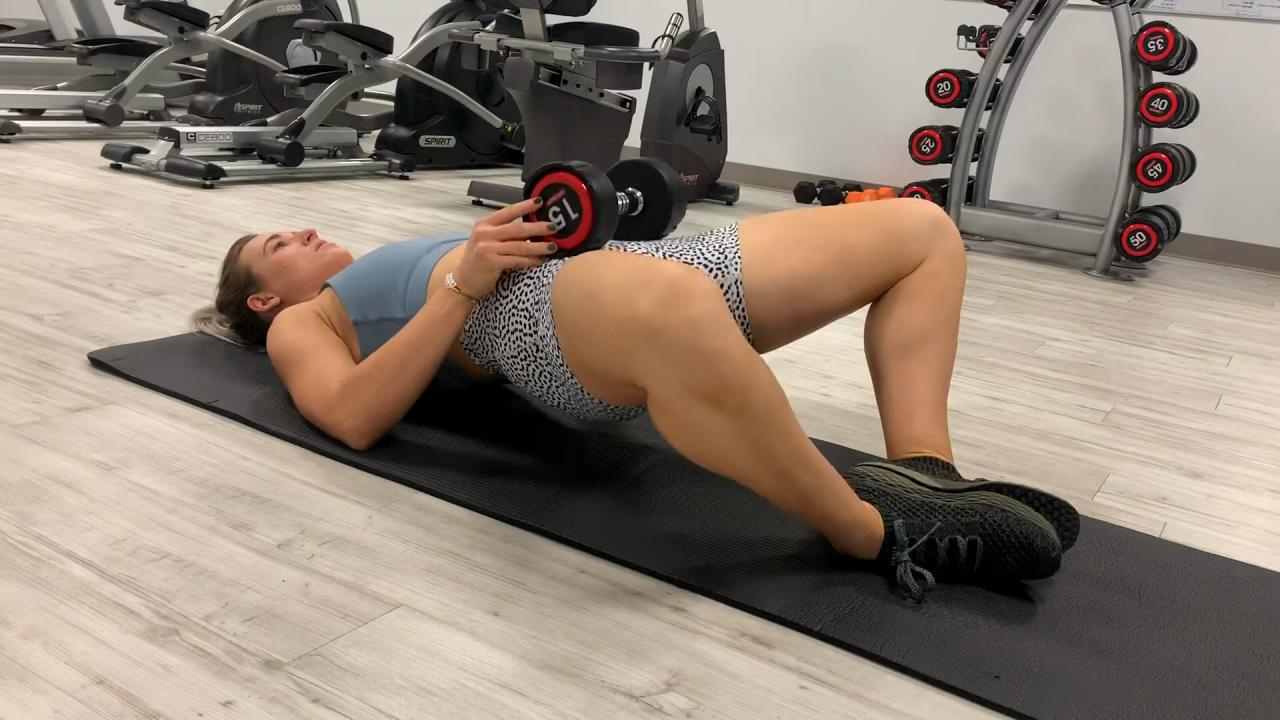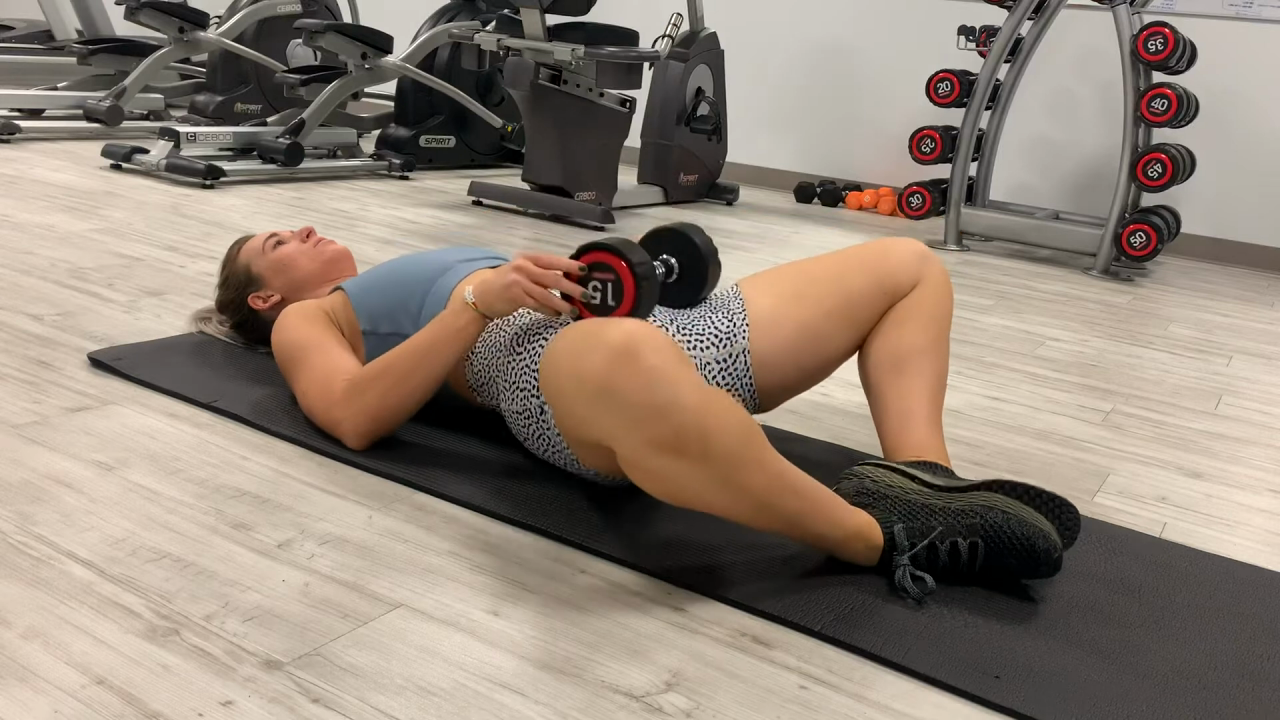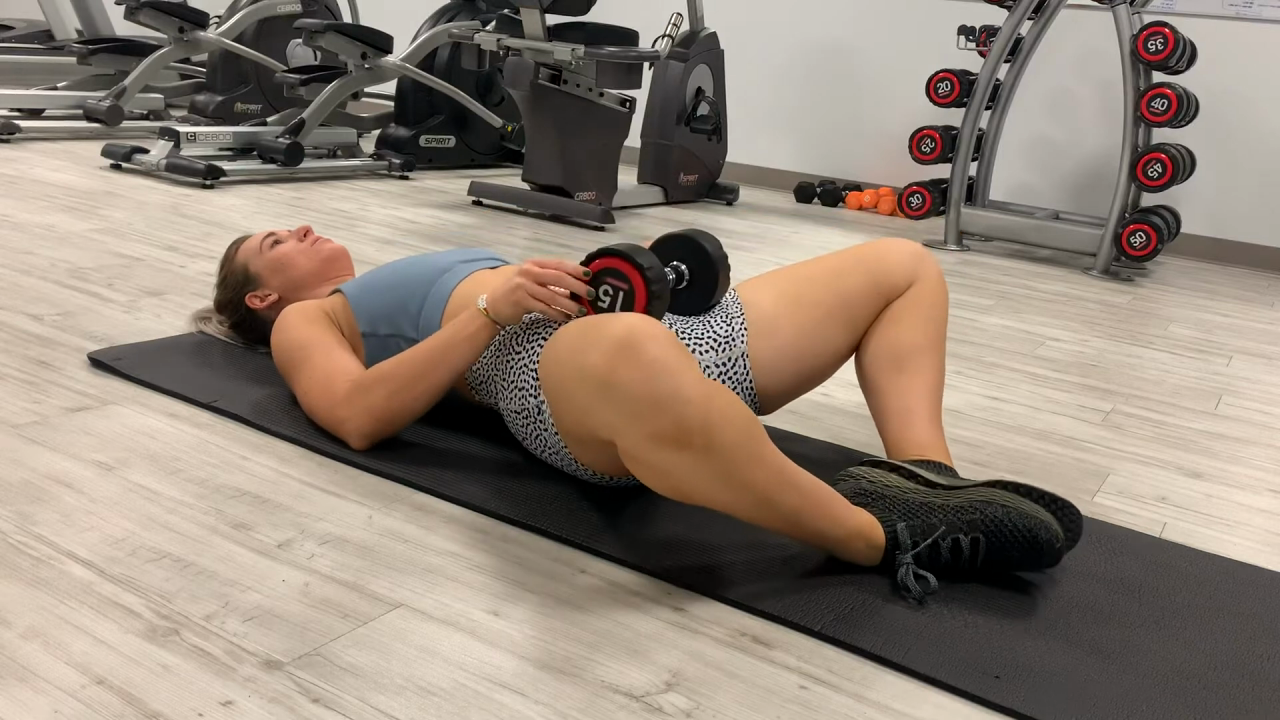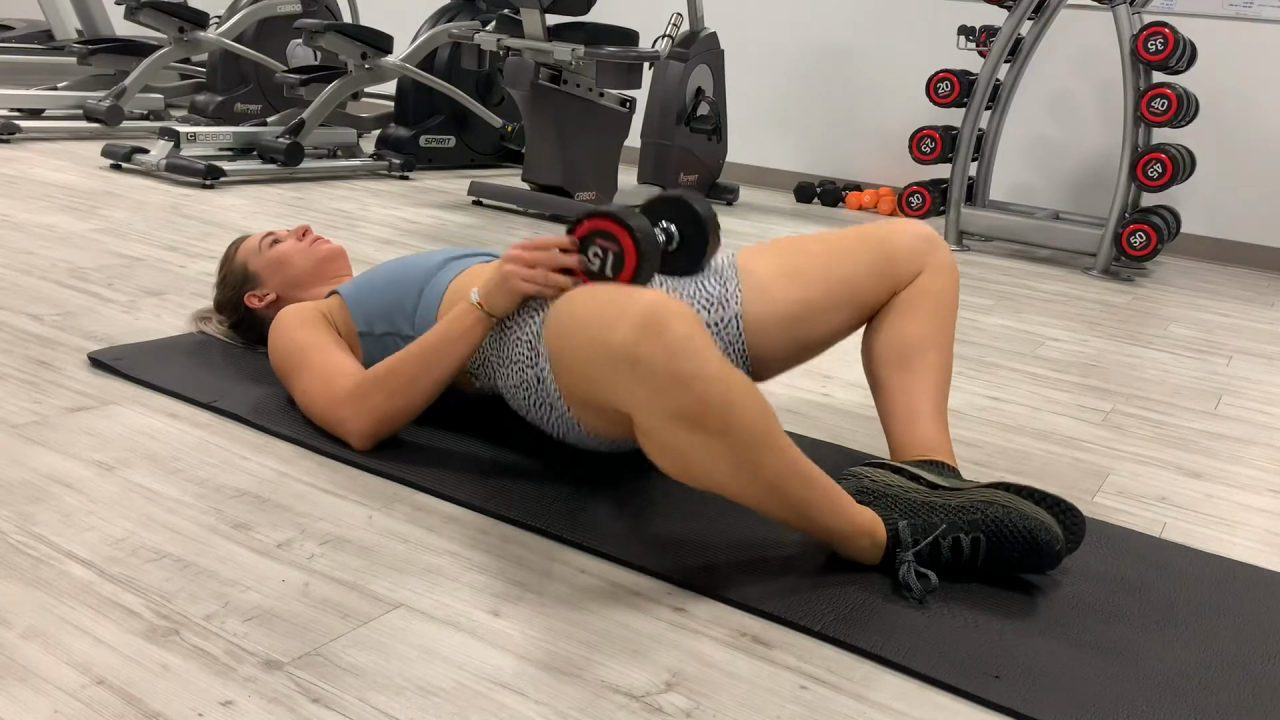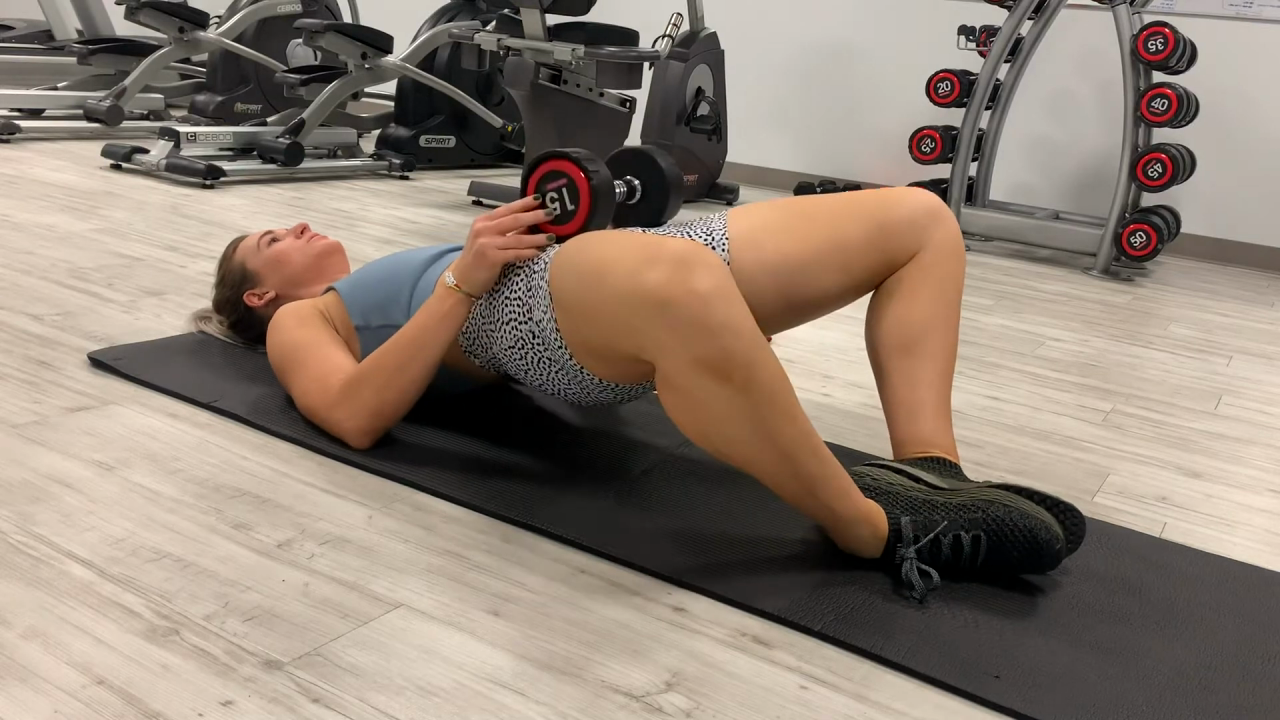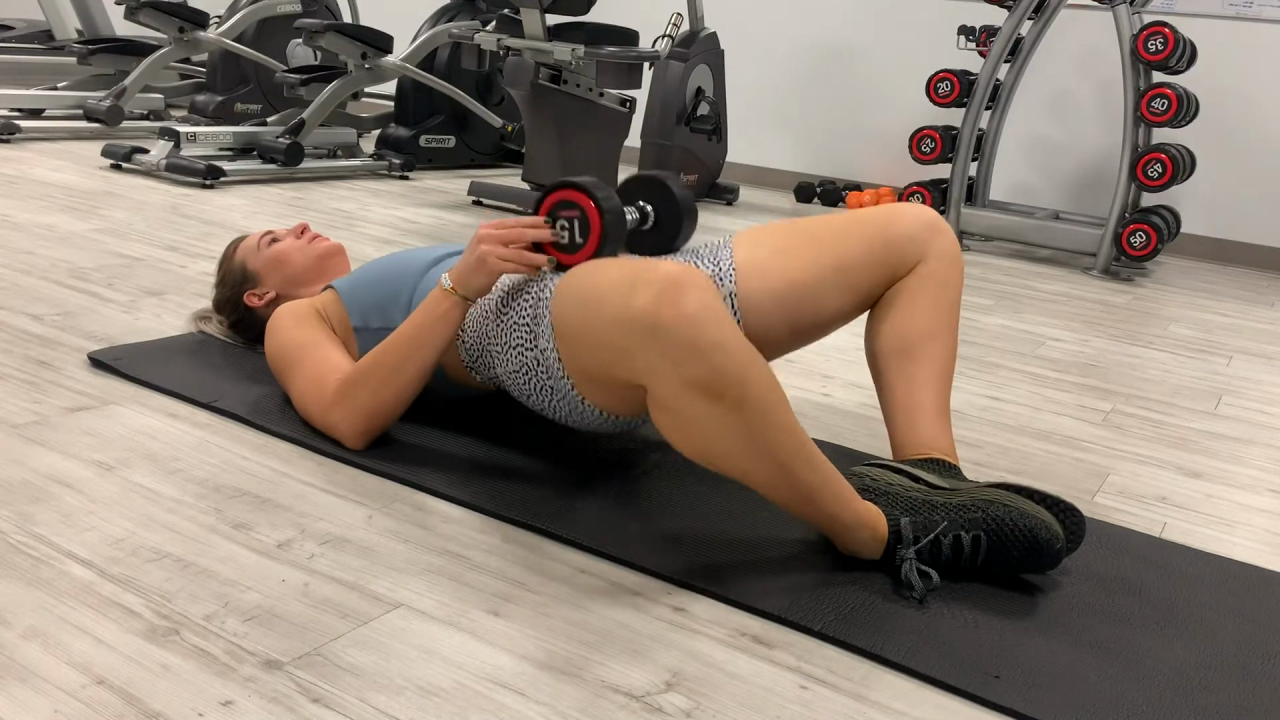
dt=0.4s
person 1, frame 1
left shoulder: (388, 277)
right shoulder: (300, 326)
right elbow: (356, 419)
right wrist: (463, 282)
left hip: (632, 273)
right hip: (532, 305)
left knee: (919, 228)
right knee: (670, 309)
left ankle: (919, 474)
right ankle: (876, 531)
person 1, frame 2
left shoulder: (397, 290)
right shoulder: (306, 324)
right elbow: (357, 417)
right wrist: (479, 300)
left hip: (657, 324)
right hip: (542, 356)
left knee: (908, 263)
right knee: (630, 365)
left ankle: (913, 476)
right ankle: (880, 536)
person 1, frame 3
left shoulder: (399, 287)
right shoulder: (305, 324)
right elbow: (360, 416)
right wrist: (491, 308)
left hip: (659, 325)
right hip: (543, 361)
left knee: (903, 265)
right knee: (630, 356)
left ankle: (920, 477)
right ankle: (885, 536)
person 1, frame 4
left shoulder: (398, 284)
right shoulder: (300, 326)
right elbow: (362, 416)
right wrist: (487, 300)
left hip: (643, 295)
right hip: (541, 337)
left knee: (914, 248)
right knee: (648, 336)
left ankle: (924, 475)
right ankle: (882, 534)
person 1, frame 5
left shoulder: (392, 281)
right shoulder: (301, 324)
right elbow: (357, 416)
left wrist: (601, 218)
right wrist: (464, 277)
left hip: (644, 270)
right hip: (531, 299)
left knee: (918, 218)
right knee: (679, 287)
left ankle: (925, 473)
right ankle: (877, 529)
person 1, frame 6
left shoulder: (389, 283)
right shoulder: (299, 322)
right elbow: (351, 417)
left wrist: (610, 239)
right wrist: (462, 283)
left hip: (629, 294)
right hip: (529, 319)
left knee: (916, 233)
right knee: (667, 304)
left ankle: (926, 474)
right ankle: (879, 531)
